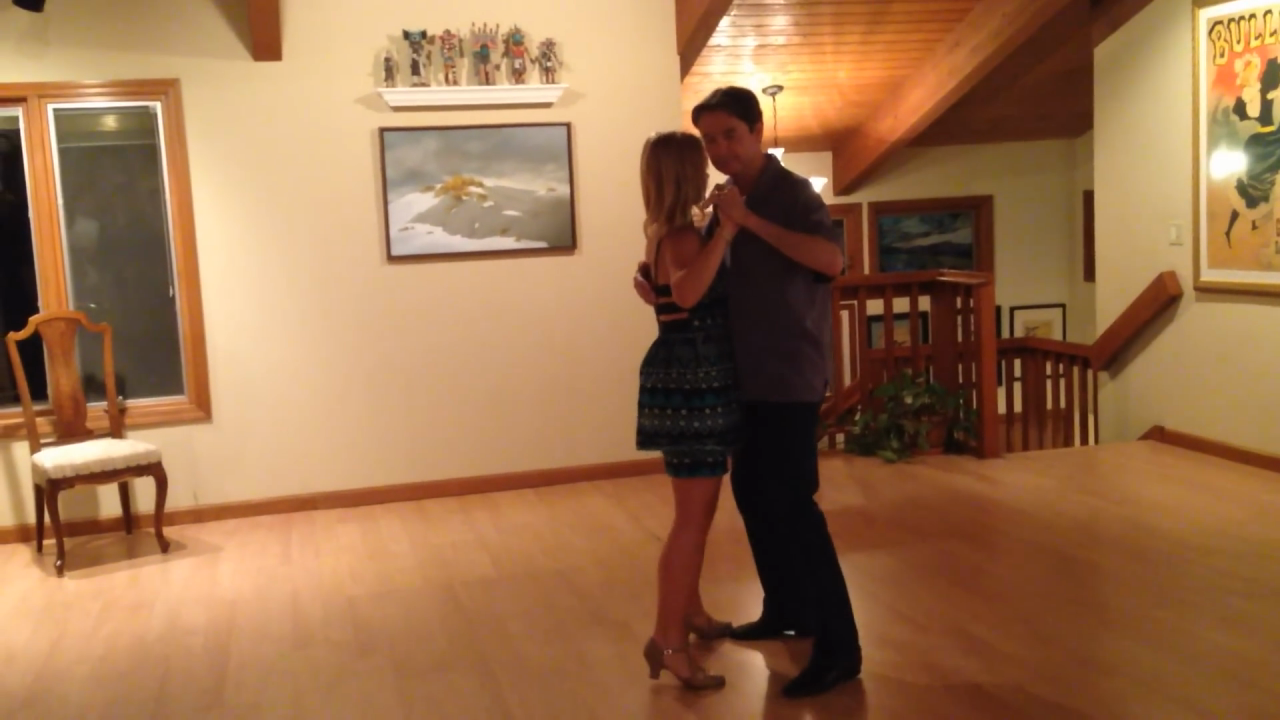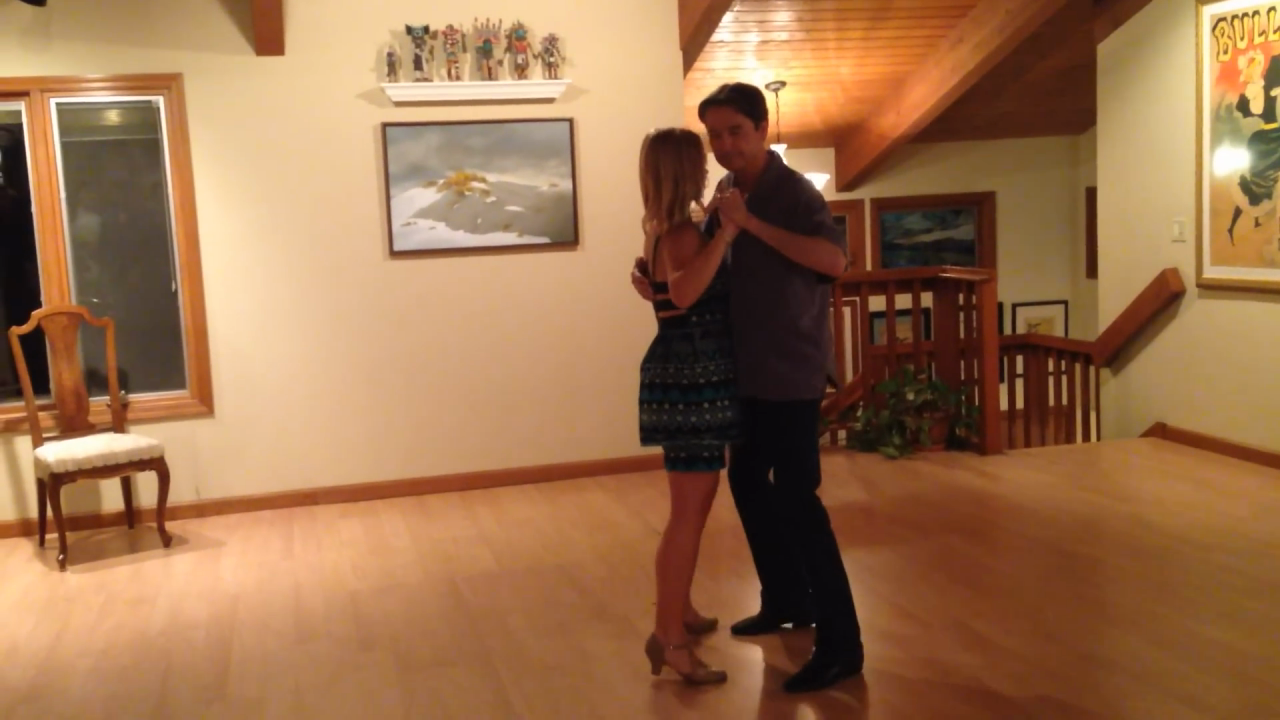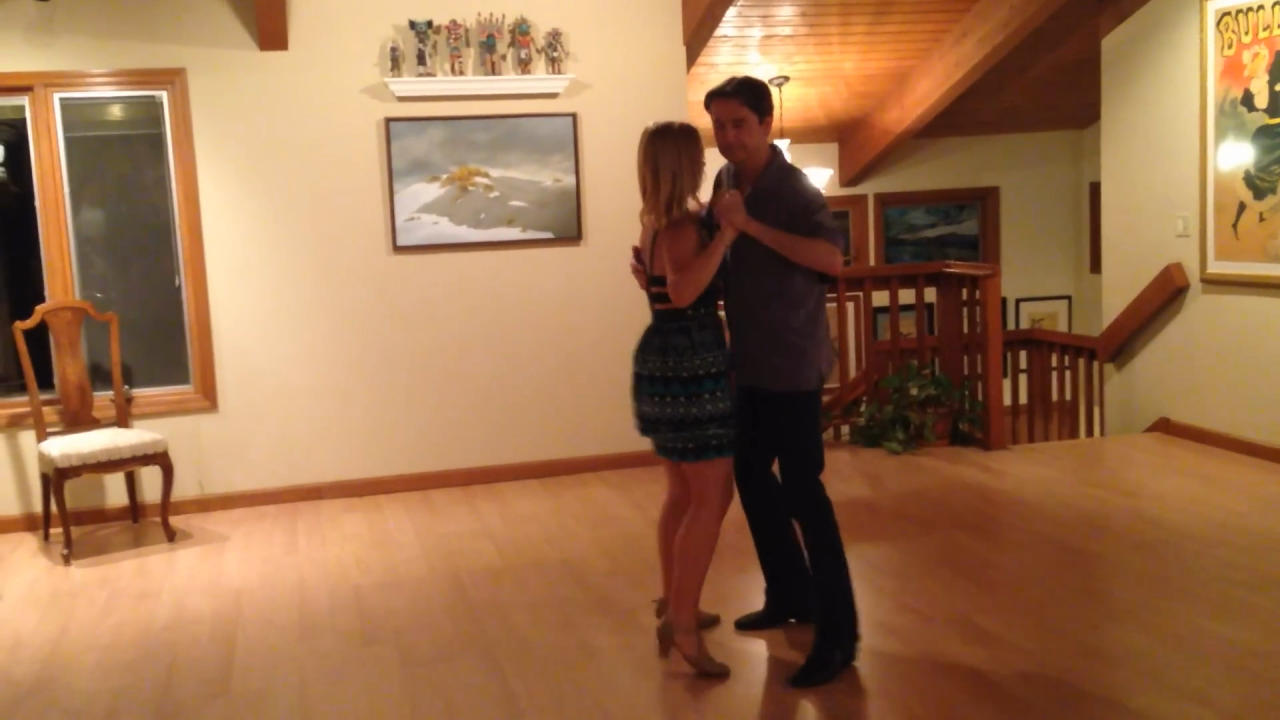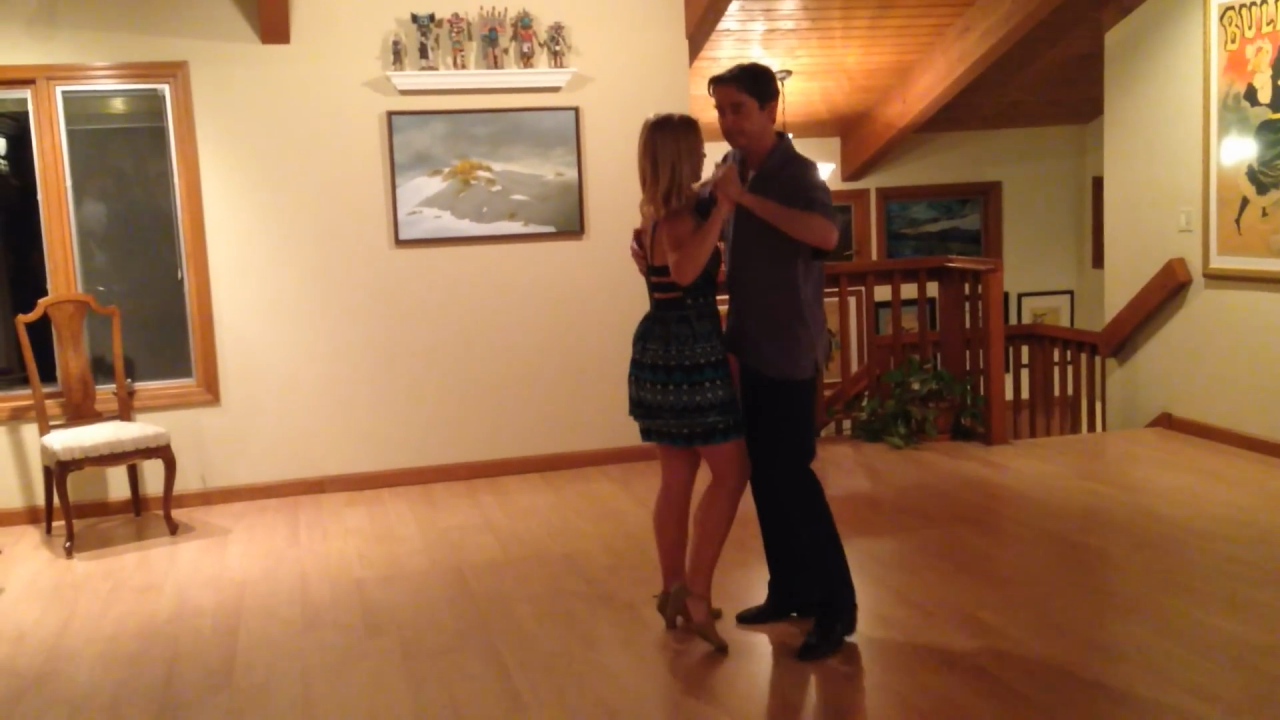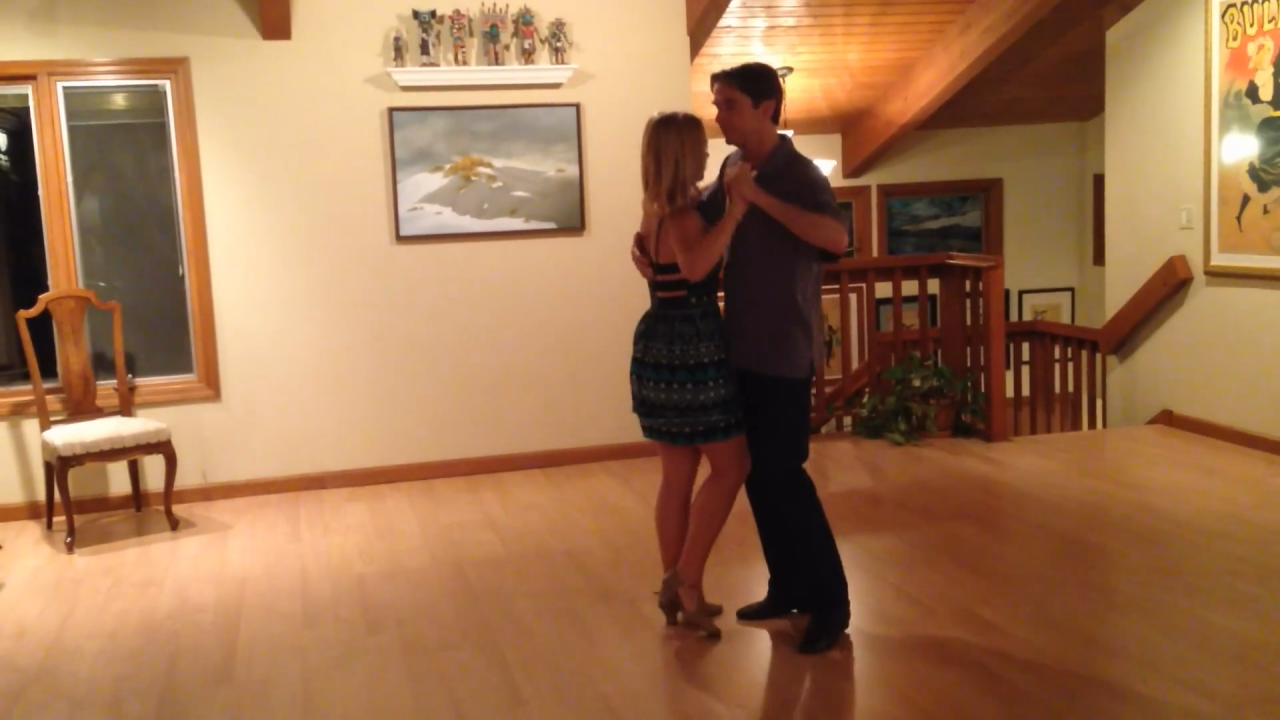
dt=0.2s
person 1, frame 1
left shoulder: (792, 192)
right shoulder: (728, 195)
left elbow: (831, 260)
left wrist: (749, 220)
right wrist: (649, 274)
left hip: (790, 374)
right hip: (748, 373)
left knee: (793, 502)
right knee: (751, 490)
left ankle: (837, 646)
right ankle: (787, 607)
person 1, frame 2
left shoulder: (794, 191)
right shoulder: (730, 190)
left elbow: (834, 260)
left wrist: (750, 223)
right wrist: (648, 268)
left hip: (791, 372)
right hip: (748, 370)
left knee: (796, 499)
right knee: (746, 481)
left ankle: (840, 642)
right ankle: (787, 600)
person 1, frame 3
left shoulder: (795, 189)
right shoulder: (726, 178)
left elbow: (831, 259)
left wrist: (749, 224)
left hip: (792, 364)
right hip: (749, 361)
left knee: (802, 488)
right knee: (751, 474)
left ankle: (838, 630)
right ankle: (790, 595)
person 1, frame 4
left shoulder: (797, 173)
right shoulder: (734, 163)
left elbow: (826, 235)
left wrist: (745, 197)
left hip: (790, 351)
right hip: (752, 347)
left knee: (792, 473)
right knee: (762, 467)
left ankle: (836, 607)
right ankle: (791, 589)
person 1, frame 5
left shoulder: (799, 175)
right shoulder: (735, 166)
left elbow: (836, 238)
right elbow: (699, 217)
left wrist: (758, 196)
right wrist: (648, 244)
left hip: (785, 351)
right hip: (746, 347)
left knee: (783, 472)
right knee: (757, 470)
left ankle: (830, 602)
right ankle: (790, 587)
person 2, frame 1
left shoulder: (664, 233)
right shoulder: (682, 237)
right elbow: (687, 293)
right wrist: (725, 232)
left hip: (677, 379)
right hip: (692, 383)
left knee: (693, 507)
right knee: (695, 516)
left ankle: (690, 611)
right ankle: (667, 643)
person 2, frame 2
left shoulder: (663, 229)
right shoulder: (681, 234)
right elbow: (683, 294)
right wrist: (726, 233)
left hip: (679, 375)
right hip: (691, 379)
left knee: (692, 502)
right knee: (690, 511)
left ankle: (676, 610)
right ankle: (667, 639)
person 2, frame 3
left shoulder: (659, 222)
right shoulder: (680, 229)
right elbow: (682, 292)
right wrist: (725, 236)
left hip: (667, 365)
right hip: (690, 369)
left knee: (684, 491)
right knee: (712, 498)
left ankle: (675, 603)
right ankle: (681, 626)
person 2, frame 4
left shoulder: (655, 212)
right shoulder: (679, 218)
right elbow: (683, 272)
right wrist: (720, 212)
left hip: (659, 353)
right hip: (688, 357)
left knee: (676, 478)
right knee: (731, 473)
left ankle: (675, 591)
right ankle: (694, 590)
person 2, frame 5
left shoulder: (655, 210)
right shoulder: (683, 216)
right elbow: (694, 268)
right wrist: (733, 212)
left hip: (658, 351)
right hip: (690, 355)
left knee: (677, 476)
right knee: (730, 469)
left ankle: (675, 587)
right ankle: (686, 580)
